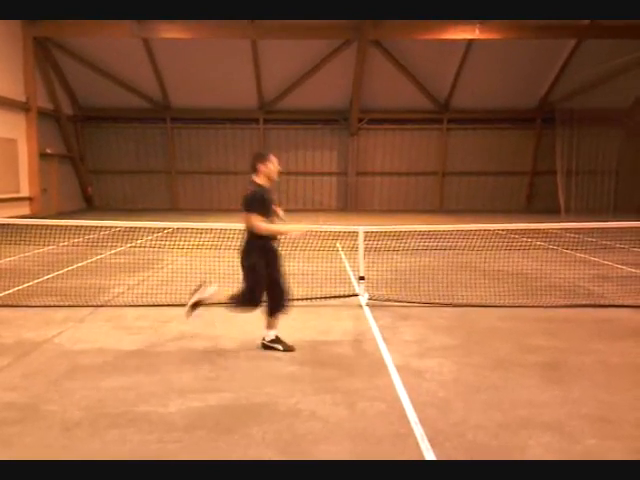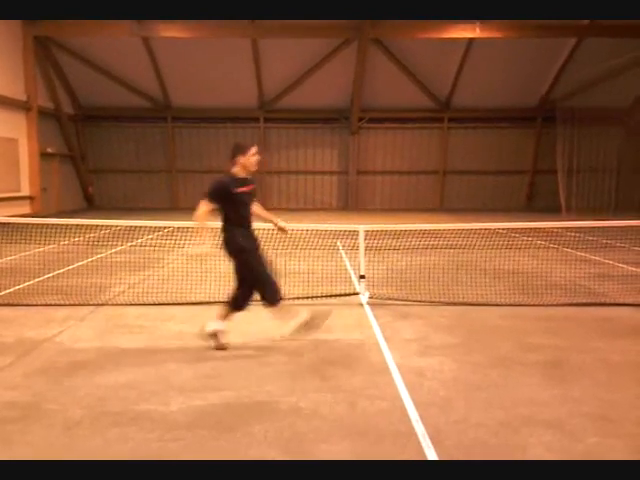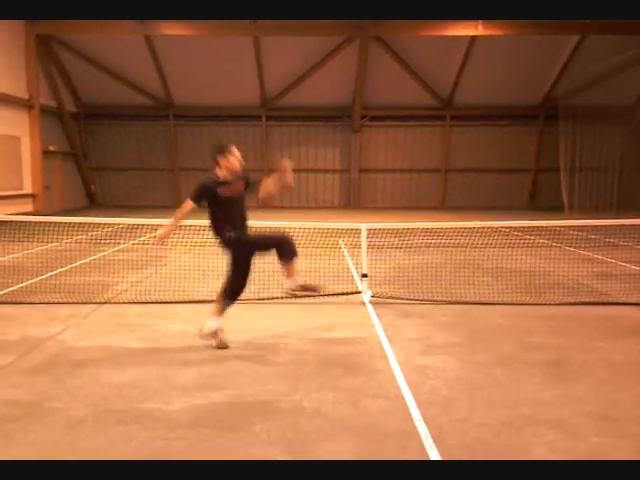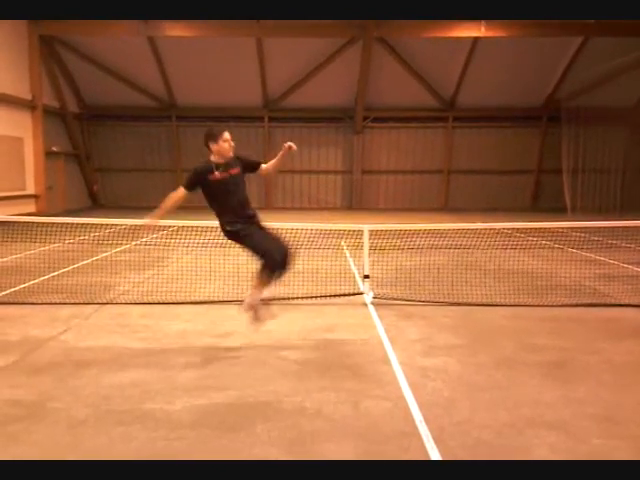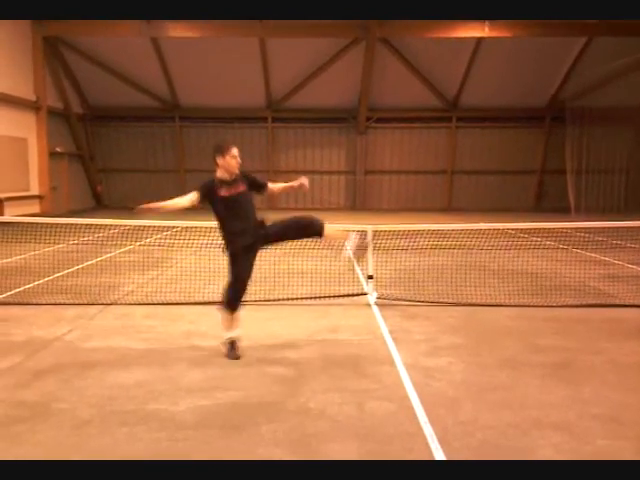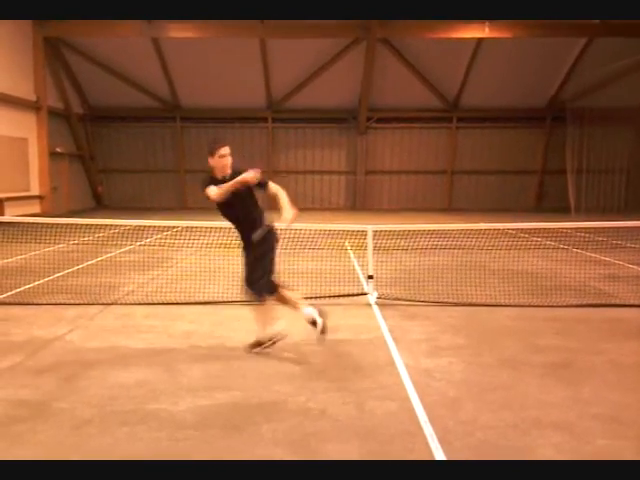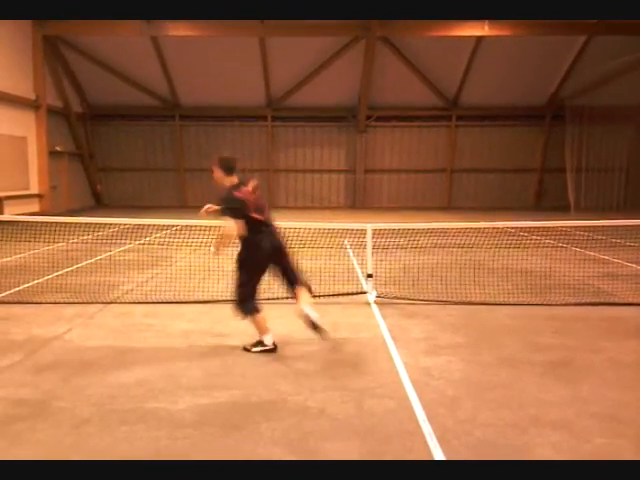
dt=0.2s
person 1, frame 1
left shoulder: (262, 190)
right shoulder: (255, 192)
right elbow: (256, 225)
left wrist: (274, 210)
right wrist: (288, 230)
left hip: (267, 250)
right hip: (257, 252)
left knee: (278, 295)
right knee: (252, 298)
left ankle: (270, 337)
right ankle: (206, 293)
person 1, frame 2
left shoulder: (248, 182)
right shoulder: (224, 184)
right elbow: (202, 211)
left wrist: (276, 221)
left hip: (246, 240)
right hip: (238, 241)
left knee: (246, 289)
right knee: (266, 282)
left ankle: (215, 326)
person 1, frame 3
left shoulder: (241, 180)
right shoulder: (208, 186)
left elbow: (263, 191)
right elbow: (186, 208)
left wrist: (280, 174)
right wrist: (168, 228)
left hip: (240, 238)
right hip: (232, 239)
left knee: (235, 285)
right knee: (283, 241)
left ankle: (212, 326)
right ankle: (294, 284)
person 1, frame 4
left shoulder: (237, 161)
right shoulder: (202, 171)
left elbow: (266, 168)
right elbow: (178, 194)
left wrist: (284, 152)
right wrist: (155, 216)
left hip: (249, 220)
right hip: (233, 226)
left knee: (282, 253)
right knee: (274, 257)
left ankle: (255, 296)
right ankle: (254, 297)
person 1, frame 5
left shoulder: (245, 178)
right shoulder: (209, 186)
left elbow: (273, 188)
right elbow: (188, 200)
left wrist: (294, 185)
right wrist: (159, 205)
left hip: (259, 231)
right hip: (238, 243)
left knee: (304, 223)
right knee: (236, 288)
left ankle: (347, 241)
right ankle: (230, 337)
person 1, frame 6
left shoulder: (249, 176)
right shoulder: (210, 182)
left elbow: (277, 190)
right elbow: (217, 196)
left wrist: (287, 209)
right wrist: (239, 180)
left hip: (260, 233)
right hip: (250, 235)
left knee: (257, 281)
right knee: (266, 285)
left ankle: (269, 333)
right ankle: (311, 313)
person 1, frame 7
left shoulder: (231, 197)
right shoulder: (249, 187)
left elbow: (235, 230)
left wrist: (220, 243)
right wrist: (218, 208)
left hip: (254, 248)
right hip: (272, 241)
left knee: (245, 297)
right knee: (294, 280)
left ankle: (267, 340)
right ankle: (308, 311)
